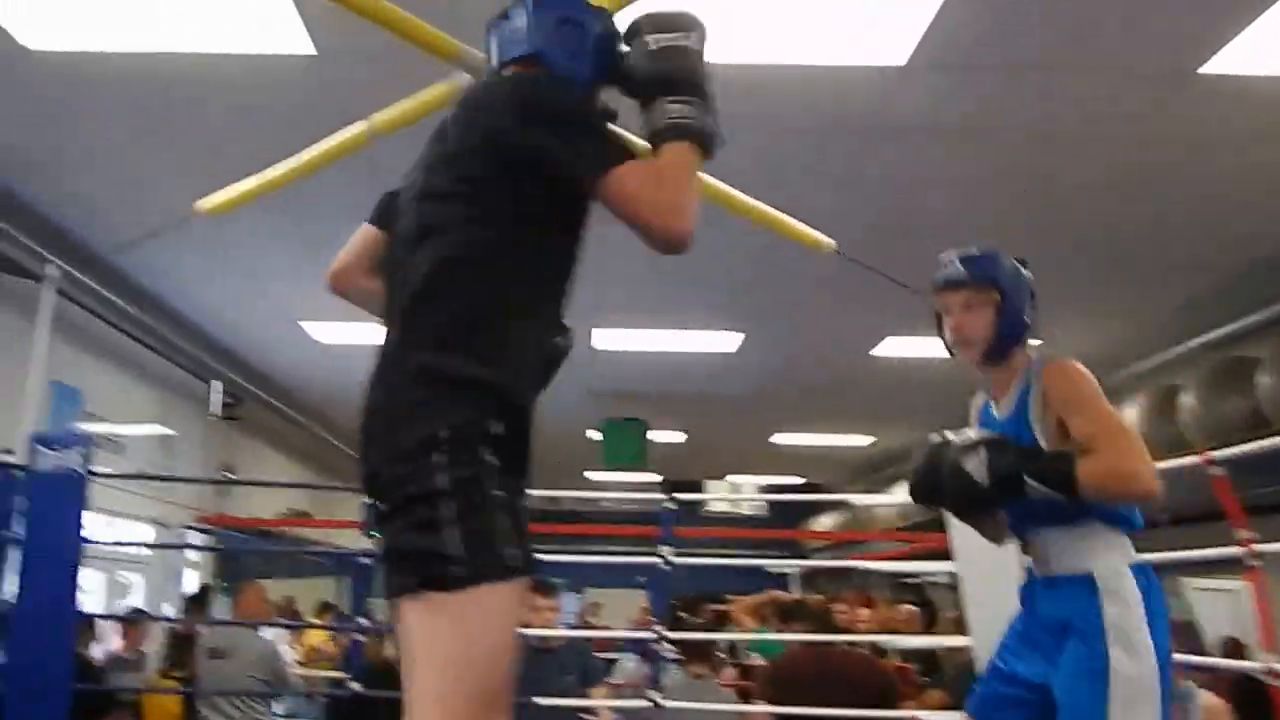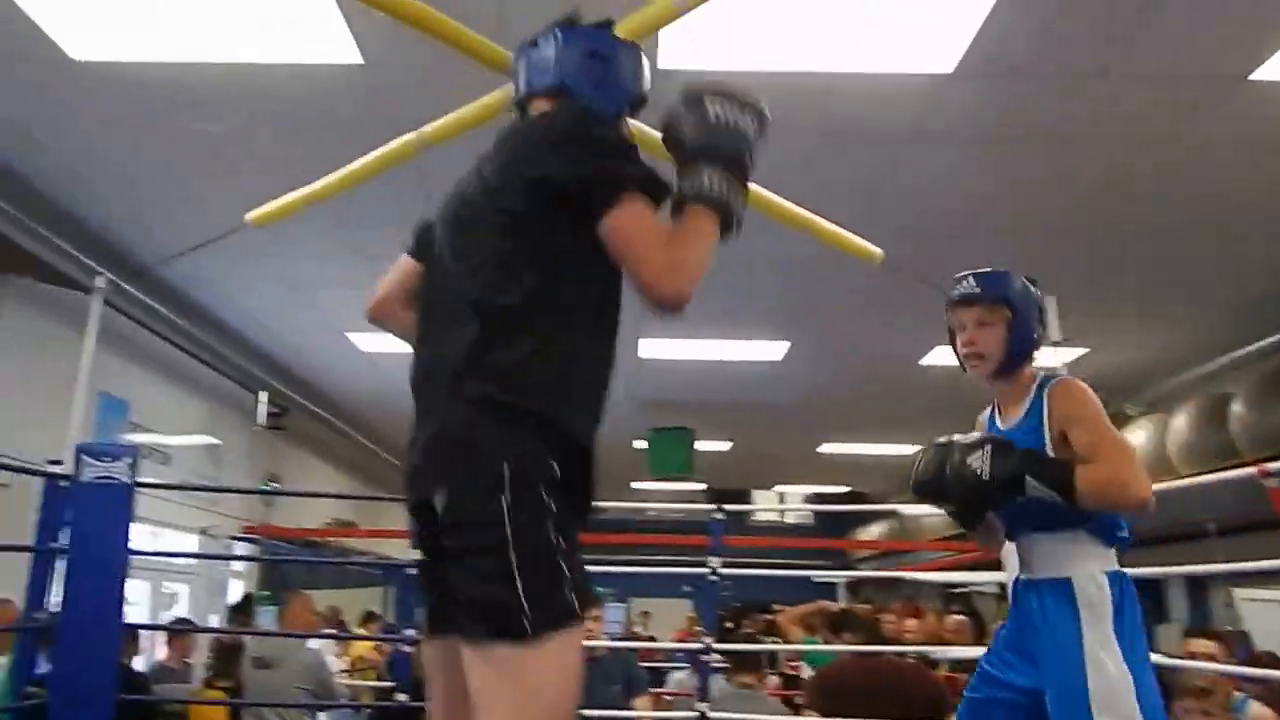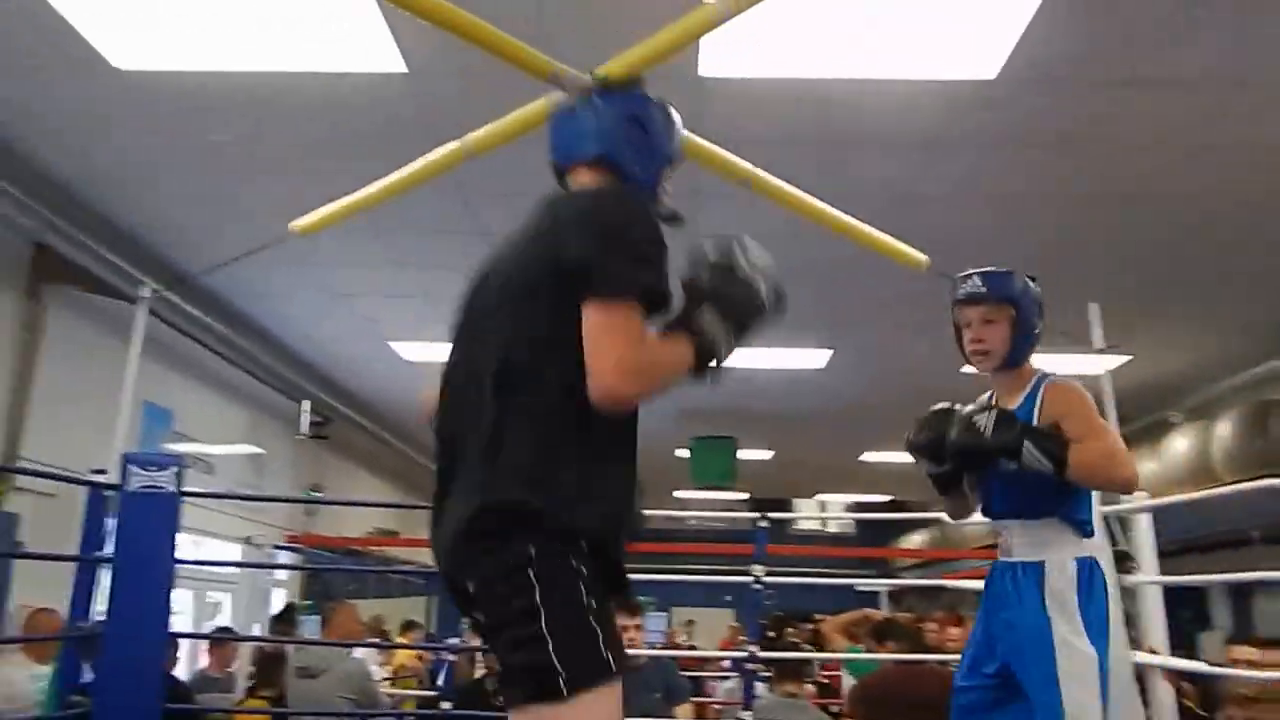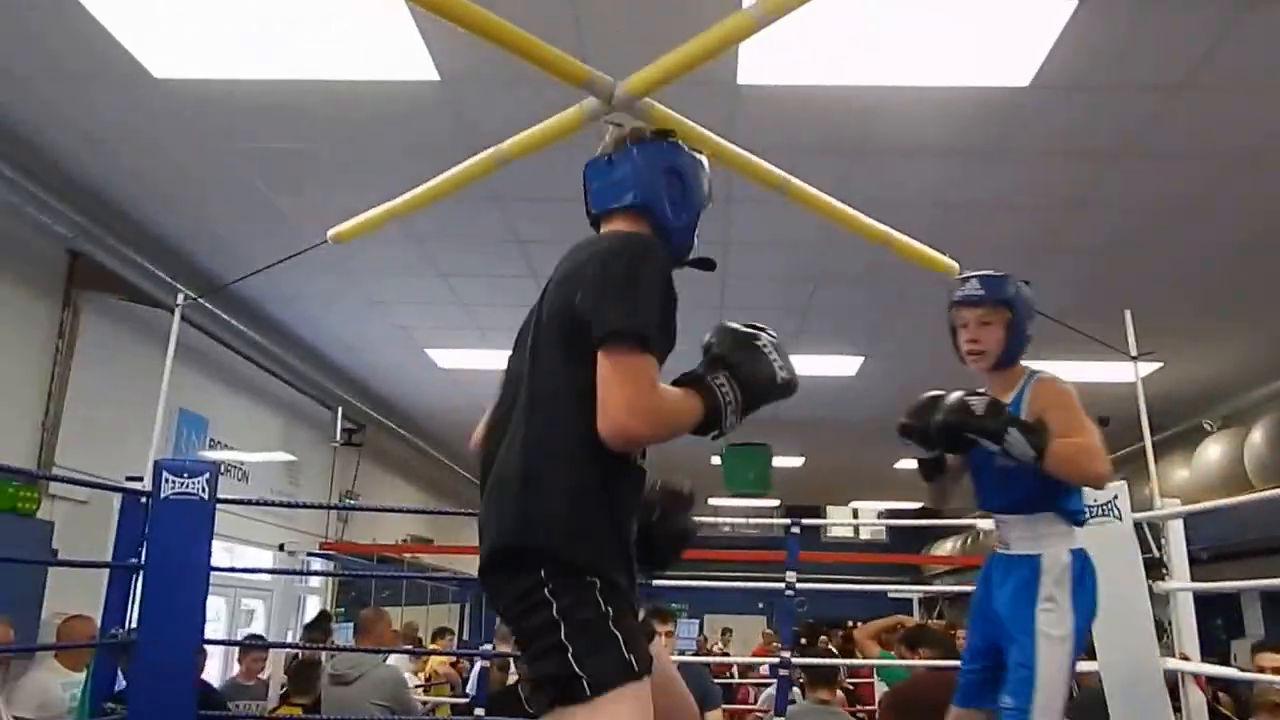
dt=0.1s
person 1, frame 1
left shoulder: (466, 133)
right shoulder: (540, 99)
left elbow: (347, 273)
right elbow: (671, 222)
right wrist: (680, 101)
left hip: (425, 419)
right hip: (452, 426)
person 1, frame 2
left shoulder: (484, 176)
right shoulder: (574, 137)
left elbow: (385, 305)
right elbow: (667, 277)
right wrist: (716, 175)
left hip: (455, 460)
right hip: (504, 467)
person 1, frame 3
left shoulder: (526, 244)
right shoulder: (614, 216)
left elbow: (442, 402)
right elbow: (616, 380)
right wrist: (710, 328)
left hip: (483, 526)
right hip: (537, 535)
person 1, frame 4
left shoulder: (578, 274)
right shoulder: (631, 258)
left elbow: (485, 441)
right elbow: (623, 420)
right wrist: (724, 387)
left hip: (576, 557)
right hip: (562, 564)
person 2, frame 1
left shoulder: (1060, 382)
right shoulder: (984, 411)
left elbow: (1142, 480)
left wrist: (1025, 470)
right wrist: (957, 492)
left hip: (1105, 597)
right hip: (1046, 601)
person 2, frame 2
left shoulder: (1064, 398)
right shoulder: (986, 422)
left elbow: (1134, 493)
left wrist: (1025, 472)
right wrist: (952, 493)
left hip: (1086, 599)
right hip: (1032, 602)
person 2, frame 3
left shoulder: (1058, 395)
right shoulder: (980, 411)
left elbow: (1122, 473)
right elbow: (960, 508)
left wrist: (1021, 442)
right wrist: (943, 466)
left hip: (1061, 582)
right hip: (1007, 583)
person 2, frame 4
left shoulder: (1047, 391)
right shoulder: (979, 405)
left elbow: (1096, 468)
right elbow: (941, 495)
left wrist: (1005, 430)
right wrist: (930, 449)
left hip: (1050, 570)
right hip: (1002, 569)
